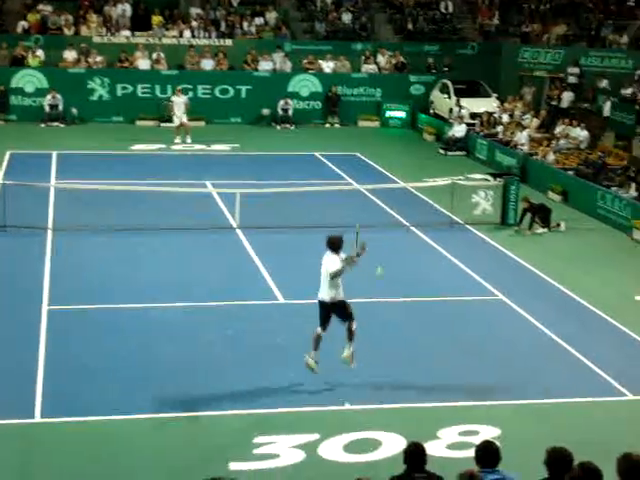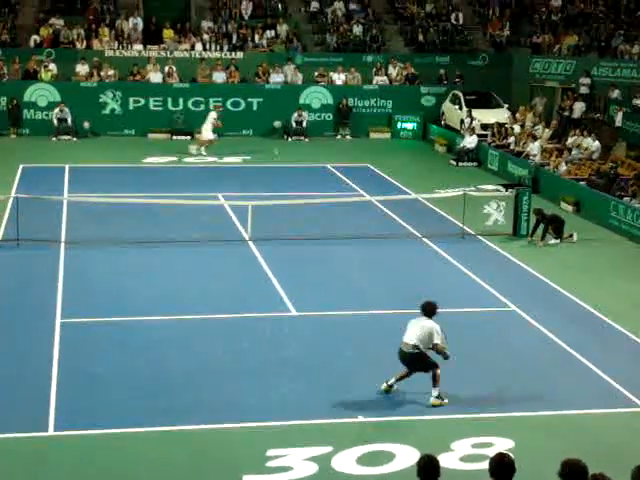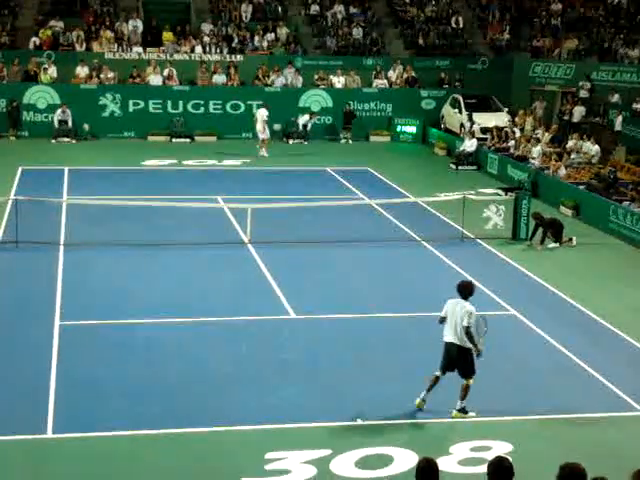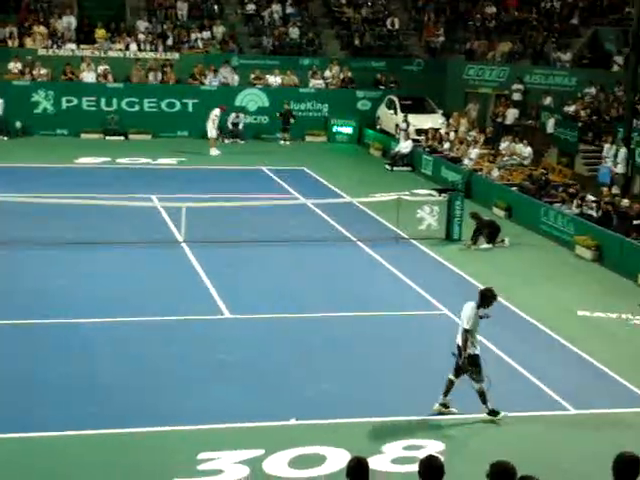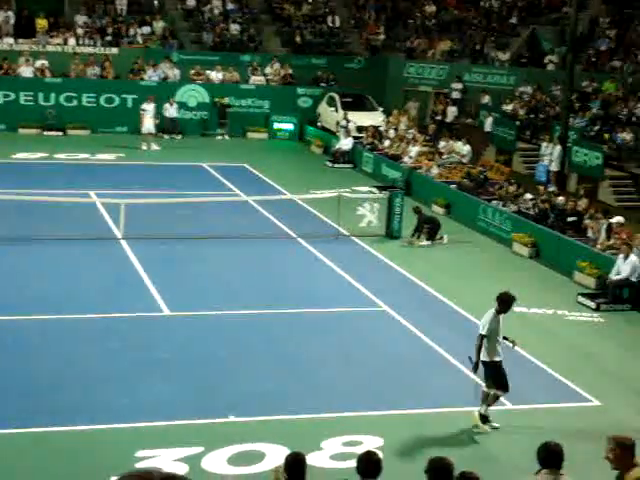
dt=1s
person 1, frame 1
left shoulder: (329, 255)
right shoulder: (333, 260)
left elbow: (346, 259)
right elbow: (333, 275)
left wrist: (358, 253)
right wrist: (344, 267)
left hip: (323, 299)
right hip: (334, 300)
left knee: (322, 328)
right knee: (351, 321)
left ankle: (312, 357)
right ankle: (348, 352)
person 1, frame 2
left shoulder: (413, 321)
right shoulder: (434, 327)
right elbow: (437, 347)
left wrist: (430, 347)
right wrist: (445, 354)
left hip: (402, 352)
right hip: (414, 354)
left knee: (411, 369)
right knee: (435, 368)
left ankle: (389, 384)
right ankle: (435, 397)
person 1, frame 3
left shoulder: (450, 303)
right shoulder: (469, 309)
left elbow: (441, 320)
right elbow: (467, 331)
right wrist: (476, 347)
left hip: (448, 343)
right hip: (462, 346)
left knee: (441, 372)
right knee: (468, 378)
left ankle: (422, 398)
right ankle: (459, 409)
person 1, frame 4
left shoulder: (470, 305)
right shoulder: (472, 314)
right elbow: (465, 335)
left wrist: (480, 317)
right wrist: (465, 355)
left hip: (462, 346)
right hip: (469, 350)
left knee: (455, 375)
right knee: (478, 380)
left ankle: (442, 404)
right ankle: (489, 411)
person 1, frame 5
left shoulder: (497, 315)
right shoulder: (490, 318)
right elbow: (480, 339)
left wrist: (507, 339)
right wrist: (476, 360)
left hip: (493, 357)
right hip: (490, 359)
left knee: (490, 387)
right knee: (502, 389)
left ankle: (484, 417)
right ankle: (482, 414)
